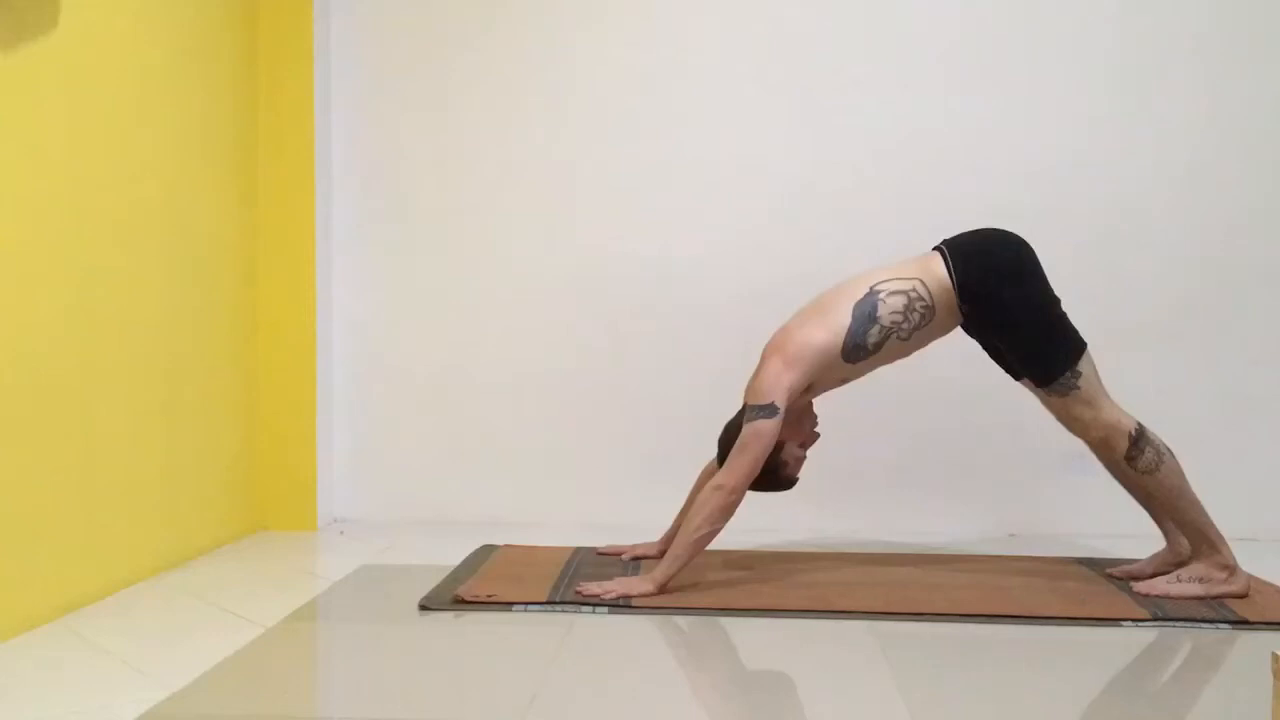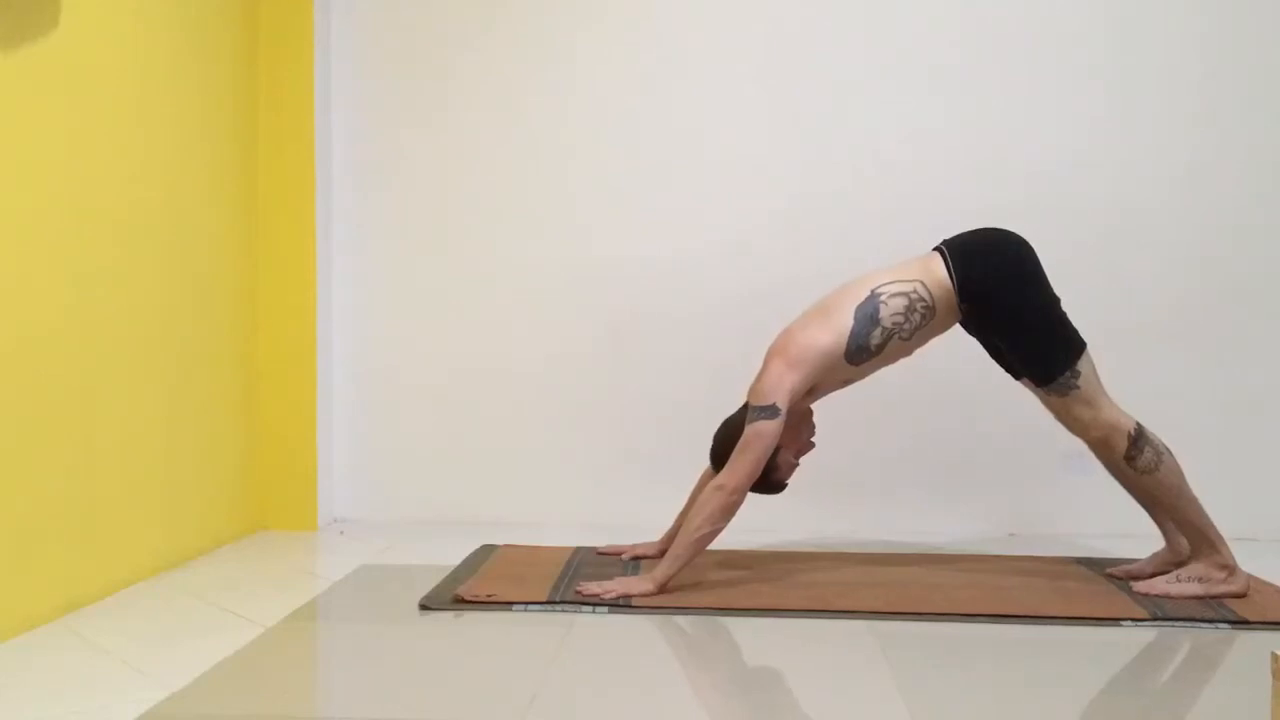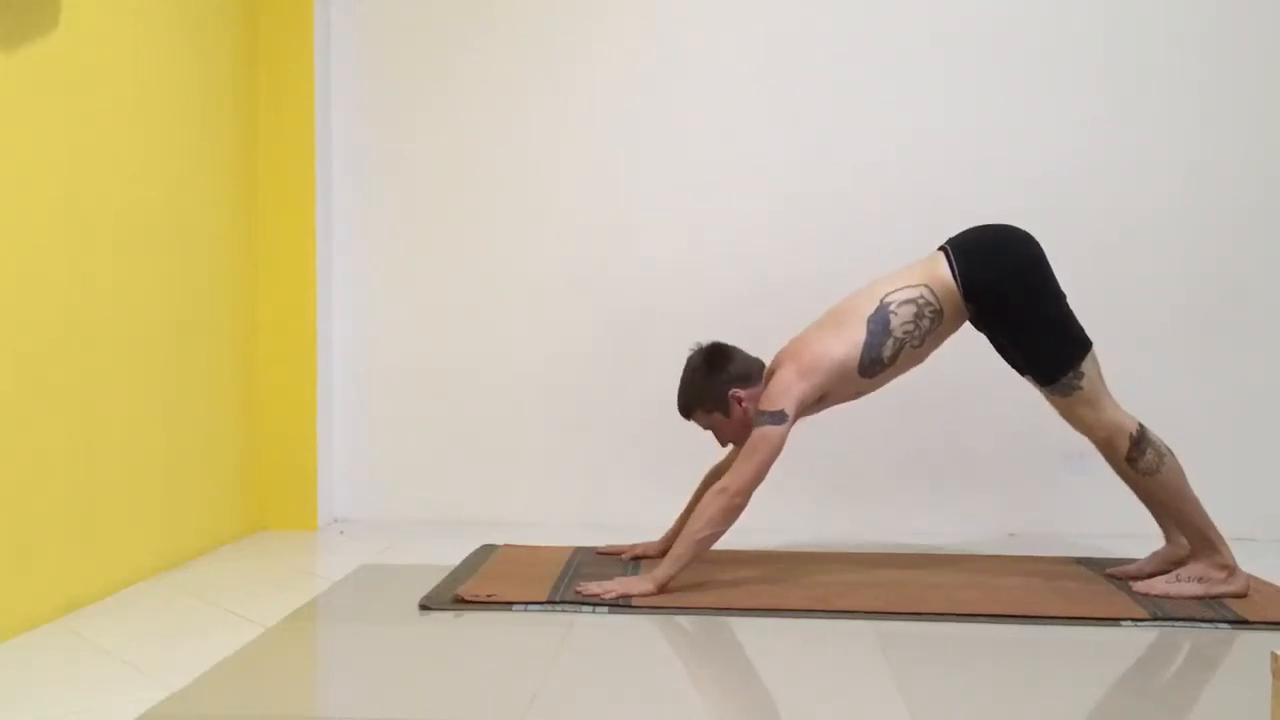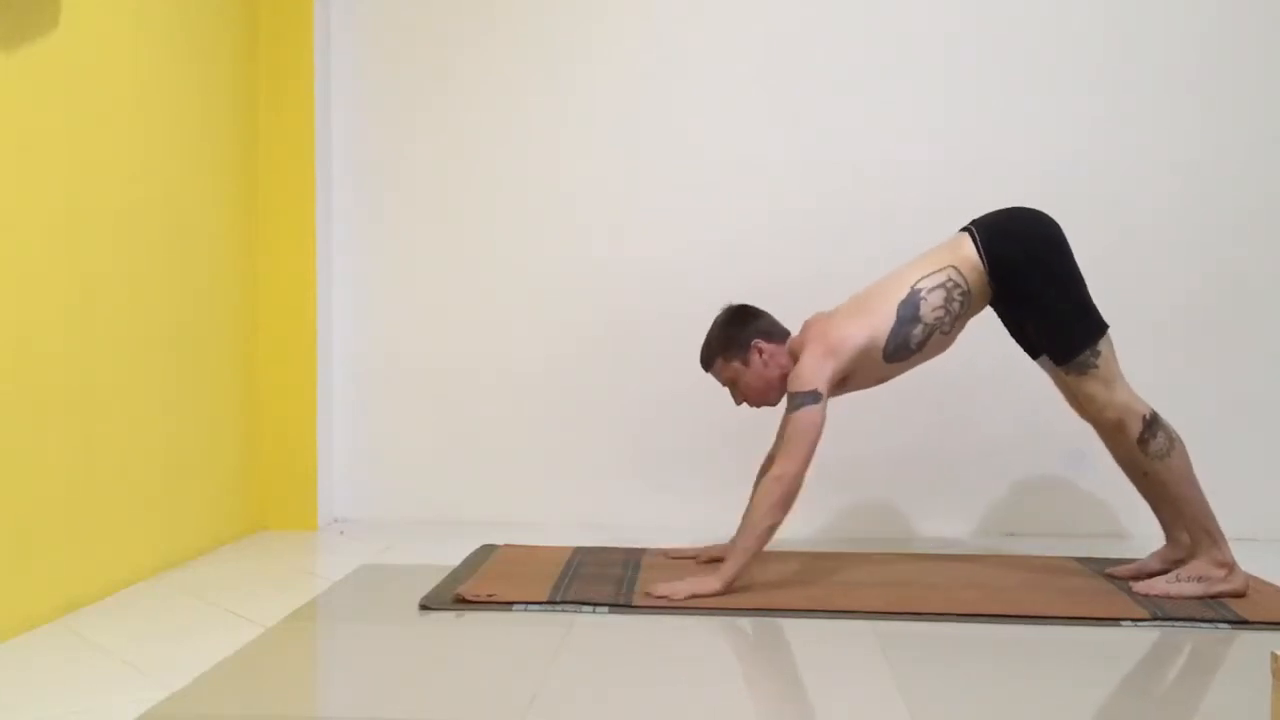
dt=1s
person 1, frame 1
left shoulder: (778, 379)
right shoulder: (780, 378)
left elbow: (727, 485)
right elbow: (720, 468)
left wrist: (655, 579)
right wrist: (663, 542)
left hip: (987, 272)
right hip: (975, 276)
left knee: (1097, 419)
right knee: (1092, 421)
left ankle: (1217, 561)
right ankle: (1179, 546)
person 1, frame 2
left shoulder: (781, 382)
right shoulder: (784, 381)
left elbow: (727, 488)
right elbow: (719, 471)
left wrist: (655, 579)
right wrist: (664, 542)
left hip: (986, 272)
right hip: (972, 276)
left knee: (1097, 420)
right knee: (1091, 422)
left ankle: (1217, 561)
right ankle: (1178, 545)
person 1, frame 3
left shoulder: (788, 386)
right shoulder: (783, 372)
left elbow: (732, 493)
right elbow: (726, 472)
left wrist: (656, 579)
right wrist: (666, 540)
left hip: (993, 269)
right hip: (979, 271)
left knee: (1100, 419)
right knee: (1093, 420)
left ankle: (1216, 562)
right ankle: (1179, 545)
person 1, frame 4
left shoulder: (813, 362)
right shoulder: (813, 336)
left elbow: (784, 478)
right elbow: (779, 461)
left wrist: (723, 576)
right wrist: (736, 544)
left hip: (1013, 249)
right hip: (996, 258)
left knee: (1110, 404)
right knee: (1102, 410)
left ankle: (1215, 559)
right ankle: (1181, 544)
